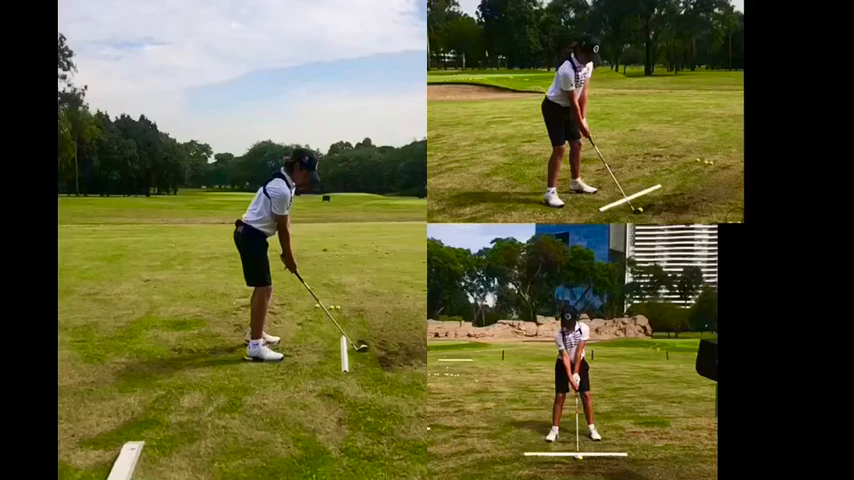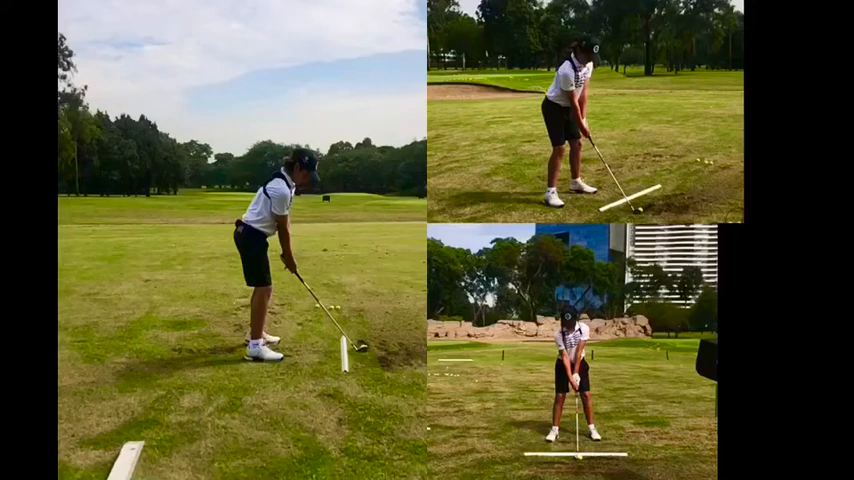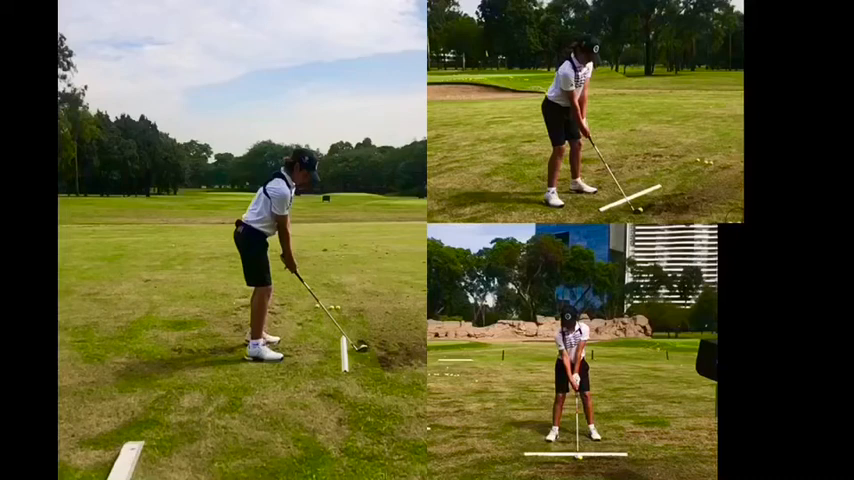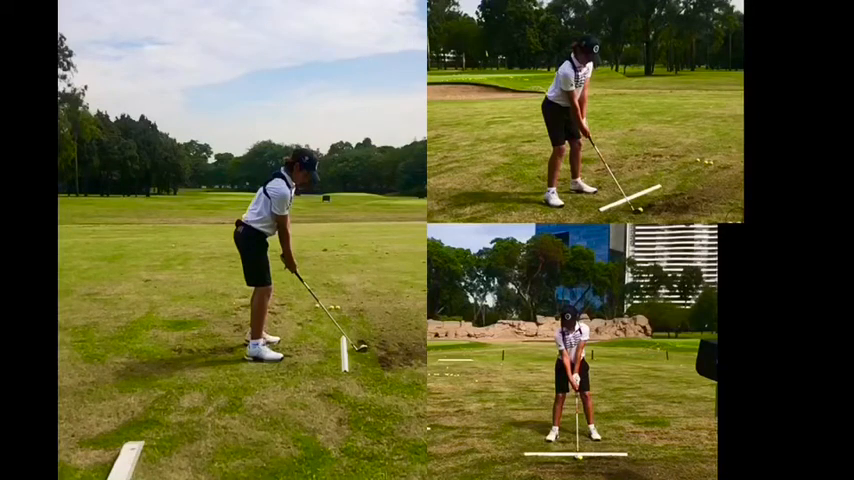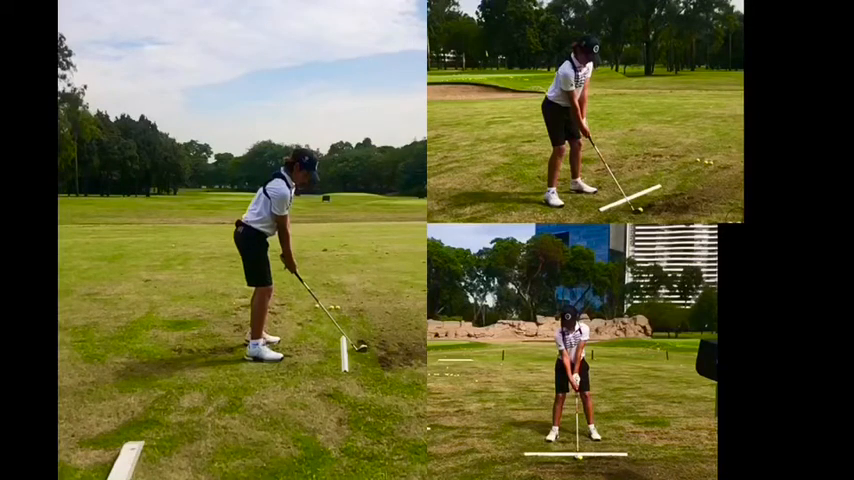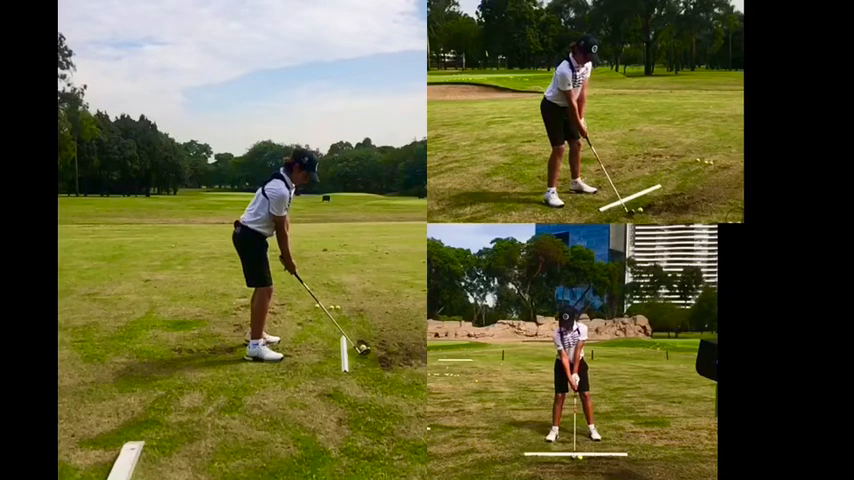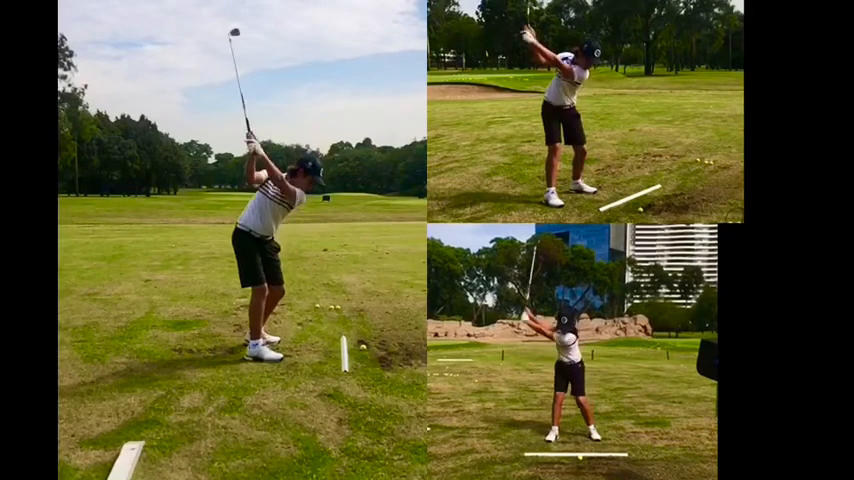
dt=0.7s
person 1, frame 1
left shoulder: (283, 182)
right shoulder: (282, 190)
left elbow: (283, 223)
right elbow: (283, 227)
left wrist: (287, 253)
right wrist: (289, 257)
left hip: (251, 235)
right hip: (252, 237)
left knee: (261, 287)
right knee: (264, 289)
left ankle: (256, 333)
right ankle: (255, 346)
person 1, frame 2
left shoulder: (283, 182)
right shoulder: (282, 191)
left elbow: (284, 223)
right elbow: (283, 228)
left wrist: (287, 253)
right wrist: (289, 257)
left hip: (250, 234)
right hip: (252, 237)
left knee: (262, 287)
right knee: (264, 289)
left ankle: (256, 333)
right ankle: (255, 346)
person 1, frame 3
left shoulder: (283, 182)
right shoulder: (282, 190)
left elbow: (284, 223)
right elbow: (283, 228)
left wrist: (287, 254)
right wrist: (289, 257)
left hip: (250, 235)
right hip: (252, 237)
left knee: (261, 287)
right knee: (264, 289)
left ankle: (256, 333)
right ankle: (255, 346)
person 1, frame 4
left shoulder: (283, 182)
right shoulder: (282, 191)
left elbow: (284, 223)
right elbow: (283, 228)
left wrist: (287, 254)
right wrist: (289, 257)
left hip: (250, 234)
right hip: (252, 237)
left knee: (261, 287)
right knee: (264, 289)
left ankle: (256, 333)
right ankle: (255, 346)
person 1, frame 5
left shoulder: (284, 182)
right shoulder: (282, 190)
left elbow: (284, 223)
right elbow: (283, 228)
left wrist: (287, 254)
right wrist: (289, 258)
left hip: (251, 235)
right hip: (252, 237)
left knee: (262, 287)
right knee: (265, 289)
left ankle: (255, 333)
right ankle: (255, 346)
person 1, frame 6
left shoulder: (285, 183)
right shoulder: (280, 191)
left elbow: (285, 222)
right elbow: (280, 229)
left wrist: (287, 254)
right wrist: (288, 258)
left hip: (251, 236)
right hip: (250, 237)
left knee: (262, 287)
right knee: (265, 289)
left ankle: (256, 333)
right ankle: (255, 346)
person 1, frame 7
left shoulder: (298, 195)
right shoulder: (269, 178)
left elbow: (281, 182)
right elbow: (251, 178)
left wrist: (262, 155)
right wrist: (252, 154)
left hip: (266, 242)
right hip: (245, 237)
left knee: (278, 290)
right knee: (261, 289)
left ankle: (257, 332)
right ankle: (255, 345)
person 2, frame 1
left shoulder: (588, 64)
right shoulder: (567, 71)
left elbow: (584, 92)
right elbow: (573, 101)
left wrist: (584, 118)
right wrist: (582, 125)
left hip: (567, 108)
right hip: (554, 108)
left knee: (577, 144)
right knee: (560, 148)
left ankle: (576, 182)
right ankle: (550, 192)
person 2, frame 2
left shoulder: (588, 65)
right shoulder: (567, 71)
left elbow: (584, 92)
right elbow: (573, 101)
left wrist: (584, 118)
right wrist: (582, 125)
left hip: (568, 108)
right hip: (554, 108)
left knee: (577, 144)
right knee: (559, 148)
left ankle: (576, 182)
right ankle: (551, 192)
person 2, frame 3
left shoulder: (588, 65)
right shoulder: (567, 71)
left elbow: (584, 93)
right elbow: (573, 101)
left wrist: (584, 118)
right wrist: (582, 125)
left hip: (567, 108)
right hip: (554, 108)
left knee: (577, 144)
right knee: (560, 148)
left ankle: (576, 182)
right ankle: (550, 192)
person 2, frame 4
left shoulder: (588, 65)
right shoulder: (567, 71)
left elbow: (584, 92)
right elbow: (573, 101)
left wrist: (584, 119)
right wrist: (581, 125)
left hip: (567, 108)
right hip: (553, 108)
left knee: (577, 143)
right knee: (560, 148)
left ankle: (576, 182)
right ankle: (550, 192)
person 2, frame 5
left shoulder: (588, 65)
right shoulder: (567, 71)
left elbow: (584, 92)
right elbow: (573, 101)
left wrist: (584, 119)
right wrist: (581, 125)
left hip: (567, 108)
right hip: (553, 108)
left knee: (577, 143)
right knee: (560, 148)
left ankle: (576, 182)
right ankle: (551, 191)
person 2, frame 6
left shoulder: (587, 65)
right shoulder: (565, 70)
left elbow: (583, 93)
right elbow: (571, 101)
left wrist: (582, 118)
right wrist: (579, 125)
left hip: (566, 108)
right hip: (552, 108)
left knee: (576, 144)
right knee: (559, 148)
left ankle: (576, 182)
right ankle: (551, 192)
person 2, frame 7
left shoulder: (582, 73)
right shoulder: (566, 57)
left elbow: (554, 61)
right elbow: (541, 61)
right wrist: (533, 42)
left hip: (568, 111)
right hip: (550, 108)
left knee: (581, 150)
right knee: (555, 149)
left ankle: (576, 182)
right ankle: (550, 191)
person 3, frame 1
left shoulder: (584, 328)
right shoulder: (559, 335)
left elbow: (579, 352)
right elbow: (565, 357)
left wrist: (576, 372)
right wrist: (570, 378)
left hip: (580, 364)
right hip: (563, 365)
left knee: (586, 395)
right knee: (560, 396)
left ankle: (592, 428)
right ankle: (555, 429)
person 3, frame 2
left shoulder: (584, 328)
right shoulder: (559, 335)
left elbow: (579, 352)
right elbow: (565, 356)
left wrist: (576, 373)
right wrist: (570, 378)
left hip: (579, 363)
right hip: (563, 365)
left knee: (586, 395)
right knee: (560, 396)
left ankle: (592, 428)
right ankle: (555, 429)
person 3, frame 3
left shoulder: (584, 329)
right shoulder: (559, 335)
left elbow: (579, 352)
right elbow: (565, 357)
left wrist: (576, 373)
right wrist: (570, 378)
left hip: (580, 364)
right hip: (563, 365)
left knee: (586, 395)
right knee: (560, 396)
left ankle: (592, 428)
right ankle: (555, 430)
person 3, frame 4
left shoulder: (584, 329)
right shoulder: (559, 334)
left elbow: (579, 351)
right elbow: (565, 356)
left wrist: (576, 373)
right wrist: (570, 378)
left hip: (579, 364)
right hip: (563, 365)
left knee: (586, 394)
right knee: (560, 396)
left ankle: (592, 428)
right ankle: (555, 430)
person 3, frame 5
left shoulder: (584, 329)
right shoulder: (559, 334)
left elbow: (579, 351)
right elbow: (565, 356)
left wrist: (576, 373)
right wrist: (570, 378)
left hip: (580, 364)
right hip: (563, 365)
left knee: (586, 394)
right knee: (560, 396)
left ankle: (592, 428)
right ankle: (555, 429)
person 3, frame 6
left shoulder: (582, 328)
right shoulder: (557, 334)
left elbow: (578, 352)
right elbow: (564, 357)
left wrist: (575, 373)
right wrist: (569, 378)
left hip: (579, 364)
right hip: (562, 365)
left knee: (585, 395)
right knee: (559, 396)
left ankle: (592, 428)
right ankle: (555, 429)
person 3, frame 7
left shoulder: (569, 337)
right shoulder: (566, 327)
left elbow: (546, 332)
right elbow: (549, 328)
left wrist: (529, 322)
right wrist: (532, 318)
left hip: (574, 367)
right hip: (562, 365)
left knee: (581, 399)
right knee: (558, 398)
left ankle: (592, 429)
right ankle: (554, 430)
